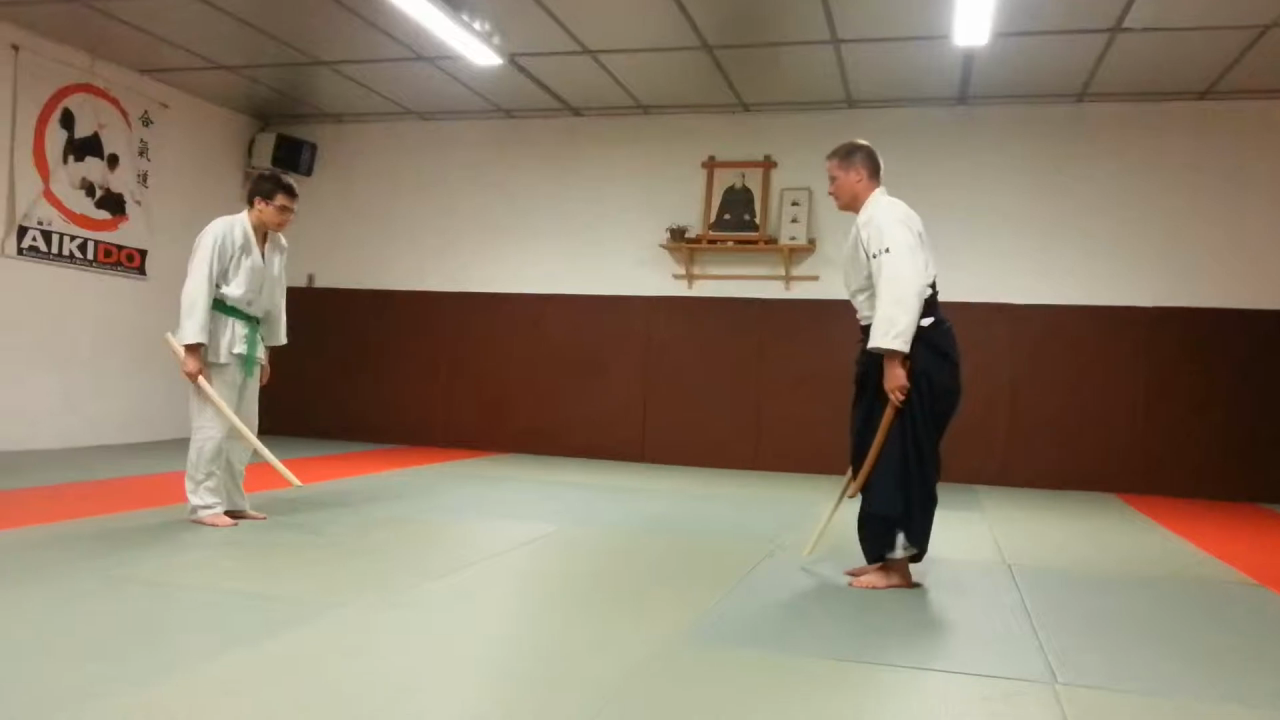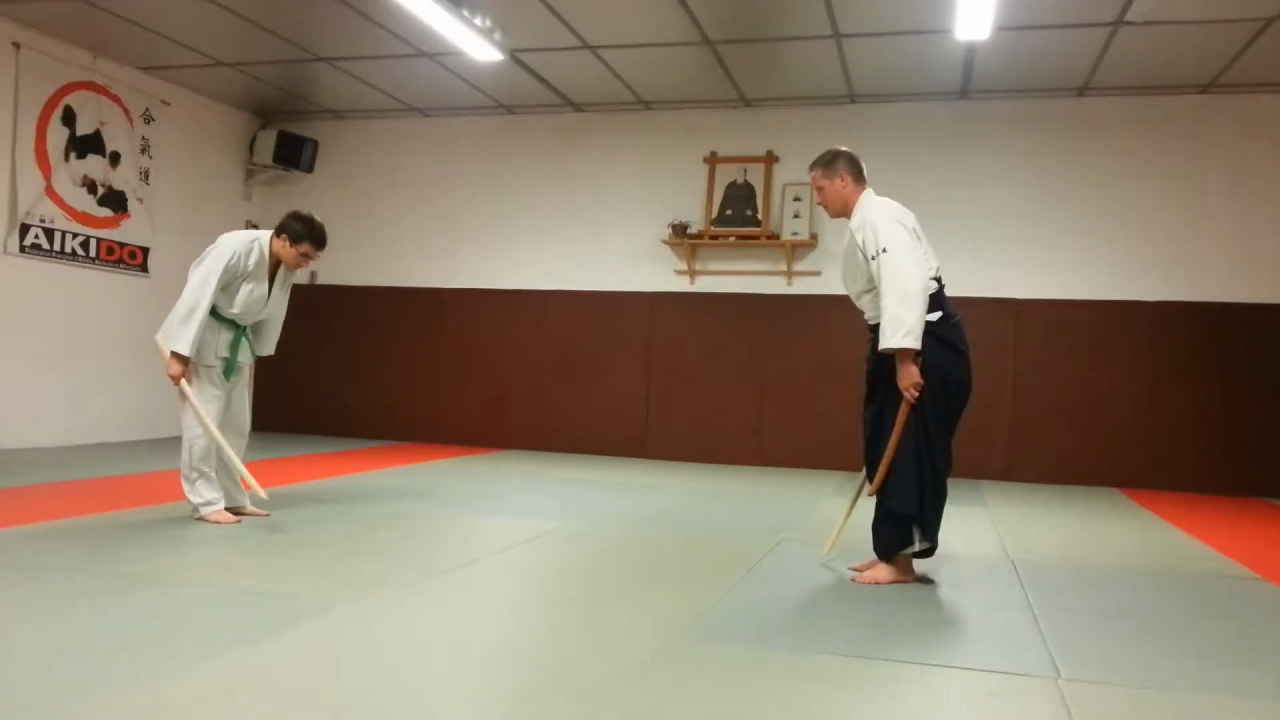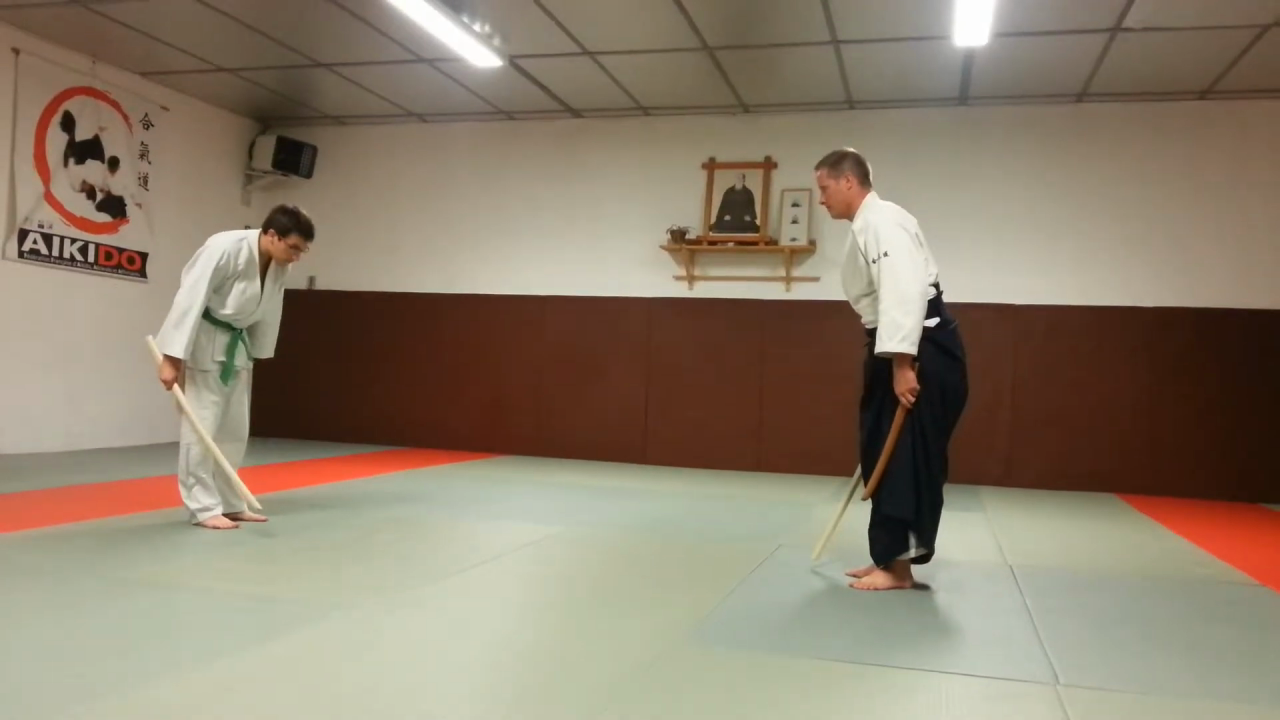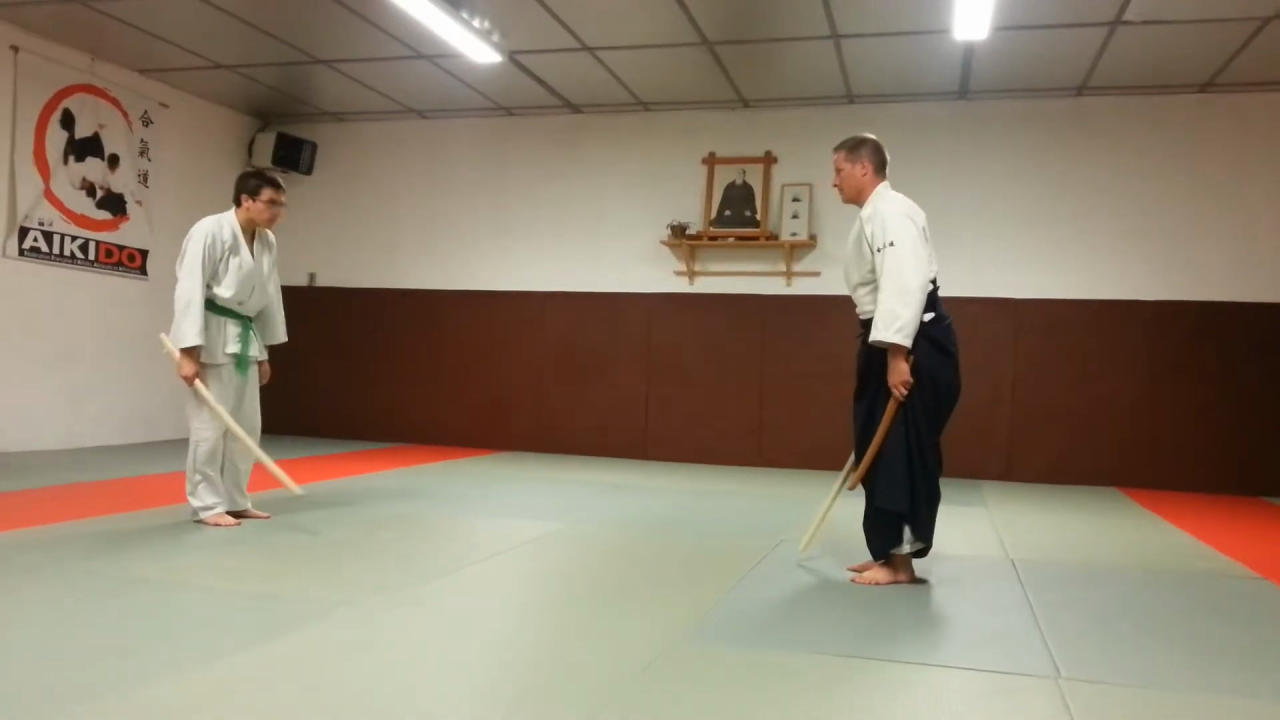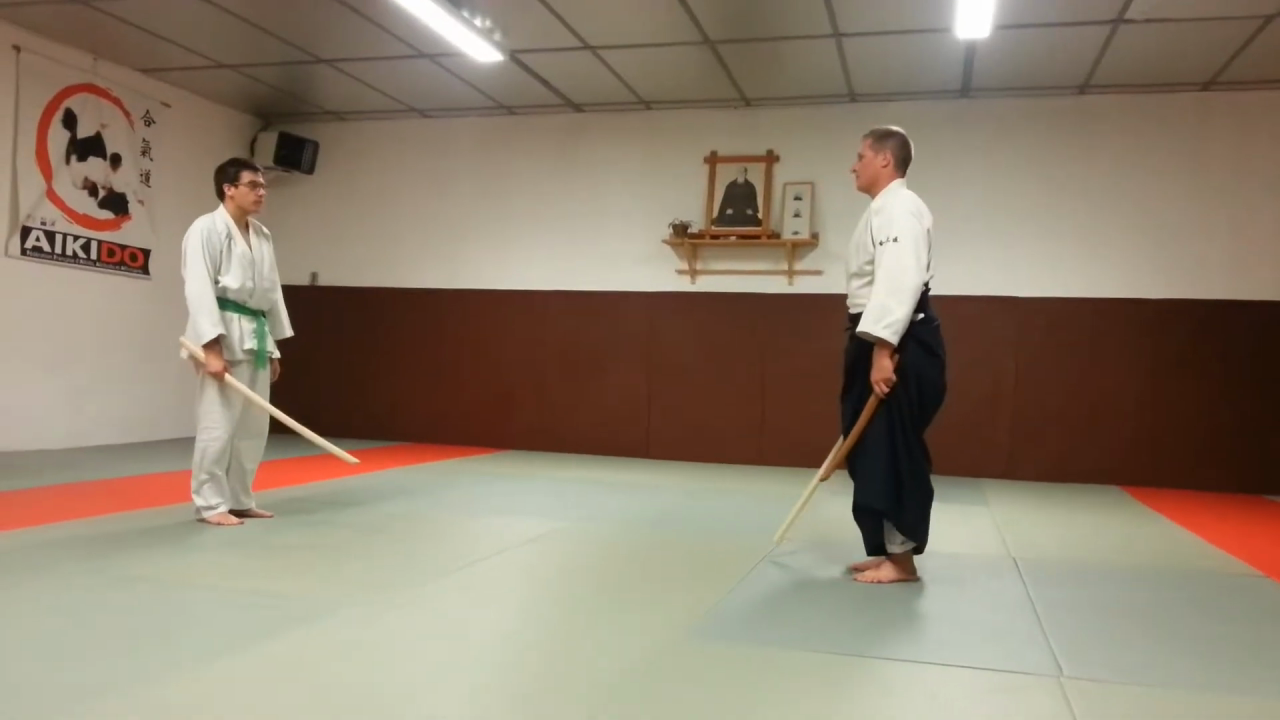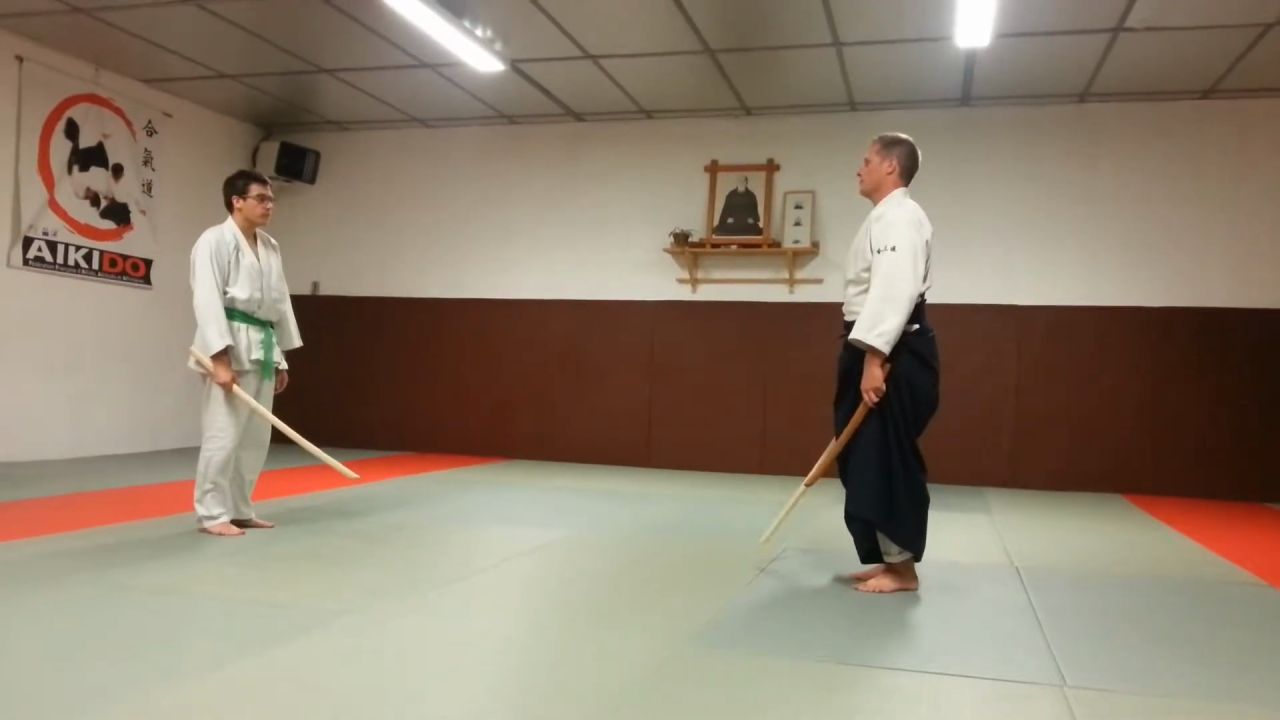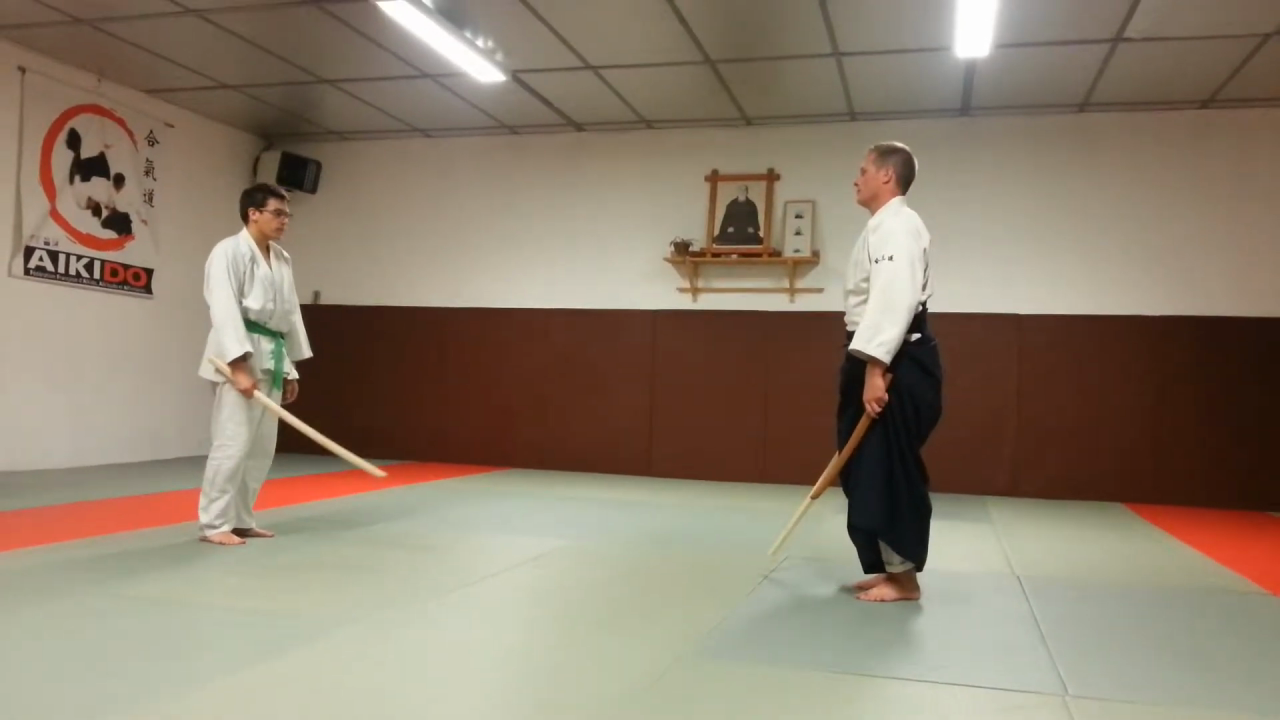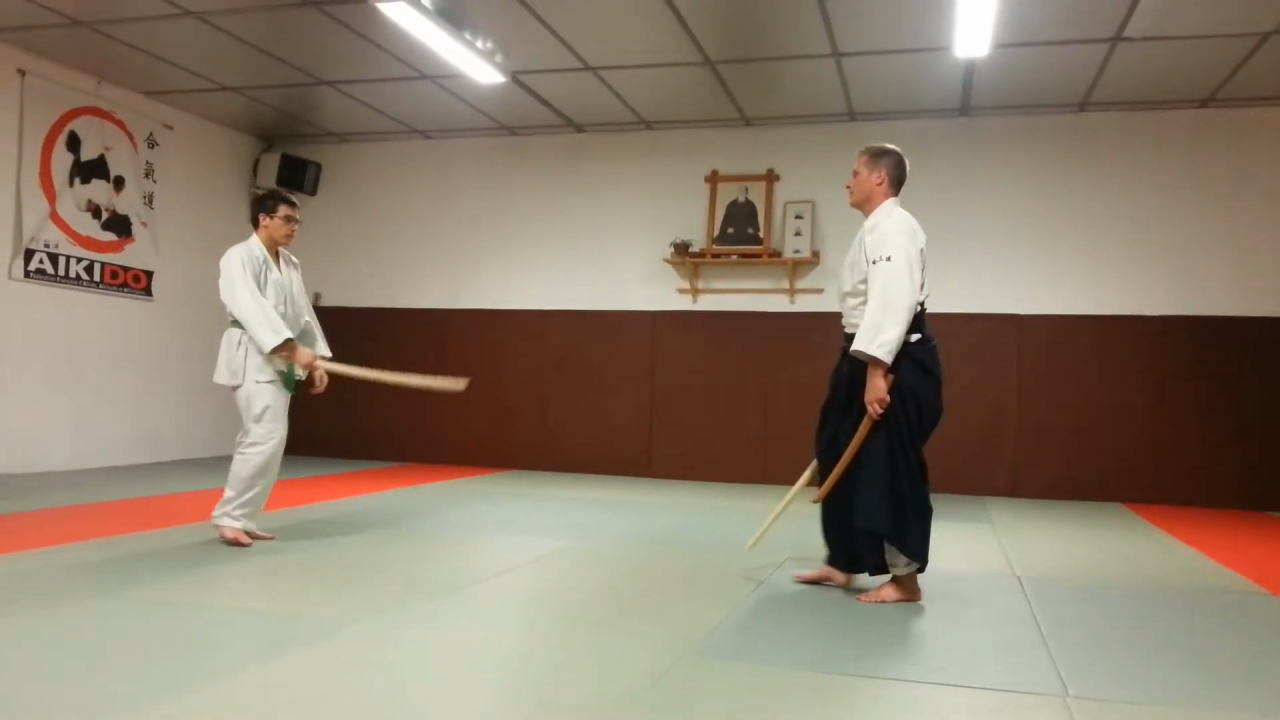
dt=0.4s
person 1, frame 1
left shoulder: (886, 217)
right shoulder: (872, 220)
left elbow: (902, 291)
left wrist: (895, 361)
right wrist: (884, 358)
left hip: (914, 352)
right hip: (896, 349)
left knee: (902, 455)
right knee: (878, 454)
left ankle: (897, 564)
right ankle: (888, 556)
person 1, frame 2
left shoulder: (879, 217)
right shoulder: (866, 224)
left elbow: (906, 287)
left wrist: (906, 360)
right wrist: (894, 357)
left hip: (926, 346)
right hip: (904, 344)
left knee: (911, 451)
right knee: (889, 450)
left ankle: (901, 559)
right ankle: (894, 551)
person 1, frame 3
left shoulder: (882, 221)
right shoulder: (867, 227)
left elbow: (905, 293)
left wrist: (903, 364)
right wrist: (894, 361)
left hip: (921, 352)
right hip: (902, 350)
left knee: (907, 458)
right knee: (885, 456)
left ankle: (899, 565)
right ankle: (891, 557)
person 1, frame 4
left shoulder: (891, 212)
right shoulder: (874, 216)
left elbow: (905, 286)
left wrist: (898, 356)
left hip: (912, 346)
right hip: (892, 343)
left knee: (902, 451)
right knee: (880, 450)
left ankle: (899, 560)
right ankle: (891, 552)
person 1, frame 5
left shoulder: (899, 208)
right shoulder: (883, 211)
left elbow: (899, 284)
left wrist: (883, 352)
left hip: (897, 345)
right hip: (881, 342)
left knee: (892, 450)
right knee: (871, 448)
left ankle: (901, 558)
right ankle: (889, 550)
person 1, frame 6
left shoulder: (899, 217)
right shoulder: (885, 217)
left elbow: (895, 292)
left wrist: (874, 361)
left hip: (892, 354)
right hip: (878, 350)
left knee: (888, 459)
right knee: (867, 458)
left ankle: (902, 568)
right ankle: (890, 559)
person 1, frame 7
left shoulder: (896, 225)
right shoulder: (883, 226)
left elbow: (894, 302)
left wrist: (876, 370)
left hip: (894, 364)
right hip: (879, 359)
left knee: (890, 469)
right knee: (870, 468)
left ankle: (903, 576)
right ankle: (890, 568)
person 1, frame 8
left shoulder: (893, 227)
right shoulder: (877, 229)
left elbow: (894, 302)
left wrist: (878, 371)
left hip: (895, 364)
right hip: (870, 359)
left knee: (892, 470)
right knee: (841, 459)
left ankle: (905, 578)
right ankle: (842, 562)
person 2, frame 1
left shoulder: (278, 245)
right shoulder: (222, 232)
right elbow: (198, 289)
left wrist: (266, 352)
right wrist: (192, 350)
left hip: (249, 340)
right hip: (219, 338)
left knee: (243, 427)
right knee: (212, 423)
left ankle: (232, 501)
right ankle: (205, 504)
person 2, frame 2
left shoulder: (287, 266)
right shoulder: (236, 248)
right elbow: (196, 297)
left wrist: (251, 357)
right wrist: (179, 355)
left hip: (236, 342)
right hip: (203, 339)
left knee: (236, 424)
right knee: (203, 421)
left ankle: (231, 498)
right ankle: (206, 502)
person 2, frame 3
left shoulder: (279, 265)
right shoulder: (225, 248)
right elbow: (189, 300)
left wrist: (250, 359)
right wrist: (172, 358)
left hip: (234, 347)
right hip: (201, 344)
left knee: (235, 429)
right knee: (202, 426)
left ankle: (229, 503)
right ankle: (204, 507)
person 2, frame 4
left shoulder: (267, 241)
right shoulder: (209, 232)
right elbow: (190, 291)
left wrist: (264, 352)
right wrist: (188, 353)
left hip: (244, 339)
right hip: (212, 338)
left knee: (247, 426)
right knee: (210, 425)
left ankle: (235, 501)
right ankle: (207, 505)
person 2, frame 5
left shoulder: (262, 235)
right shoulder: (206, 229)
right elbow: (199, 290)
left wrist: (273, 347)
right wrist: (212, 348)
left hip: (256, 337)
right hip: (224, 336)
left knee: (254, 426)
right knee: (219, 424)
left ankle: (239, 500)
right ankle: (210, 504)
person 2, frame 6
left shoulder: (270, 247)
right shoulder: (214, 241)
right elbow: (208, 302)
left wrist: (280, 358)
right wrist: (220, 359)
left hip: (262, 348)
right hip: (231, 347)
left knee: (255, 436)
right knee: (223, 433)
left ankle: (239, 509)
right ankle: (213, 513)
person 2, frame 7
left shoulder: (281, 259)
right shoulder: (229, 252)
right elbow: (225, 312)
left wrist: (290, 369)
right wrist: (239, 366)
left hip: (271, 356)
right hip: (241, 356)
left knee: (261, 445)
right knee: (233, 441)
left ankle: (240, 518)
right ankle: (215, 522)
person 2, frame 8
left shoulder: (290, 264)
right shoulder: (240, 257)
left elbow: (303, 314)
right elbow: (253, 310)
left wrist: (315, 358)
right wrist: (294, 349)
left hip: (281, 359)
right hip: (253, 356)
left knee: (264, 440)
right knee: (267, 436)
left ankle: (240, 519)
right ankle: (231, 515)
